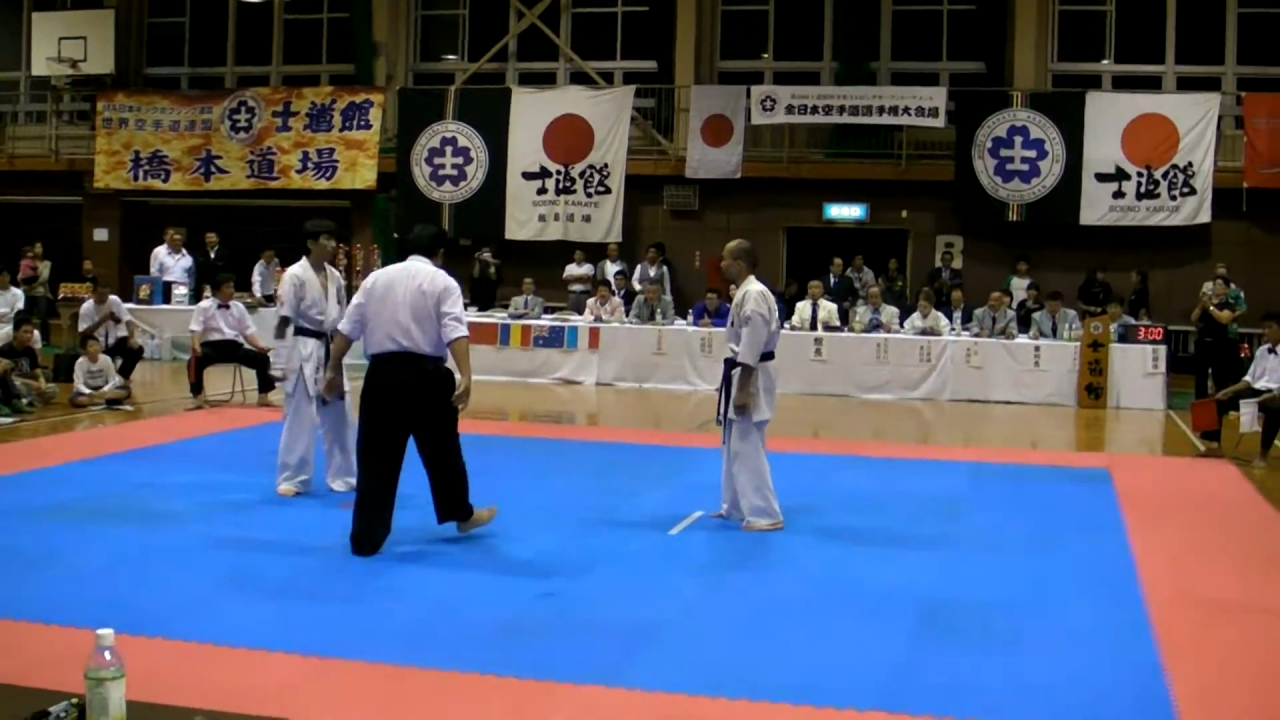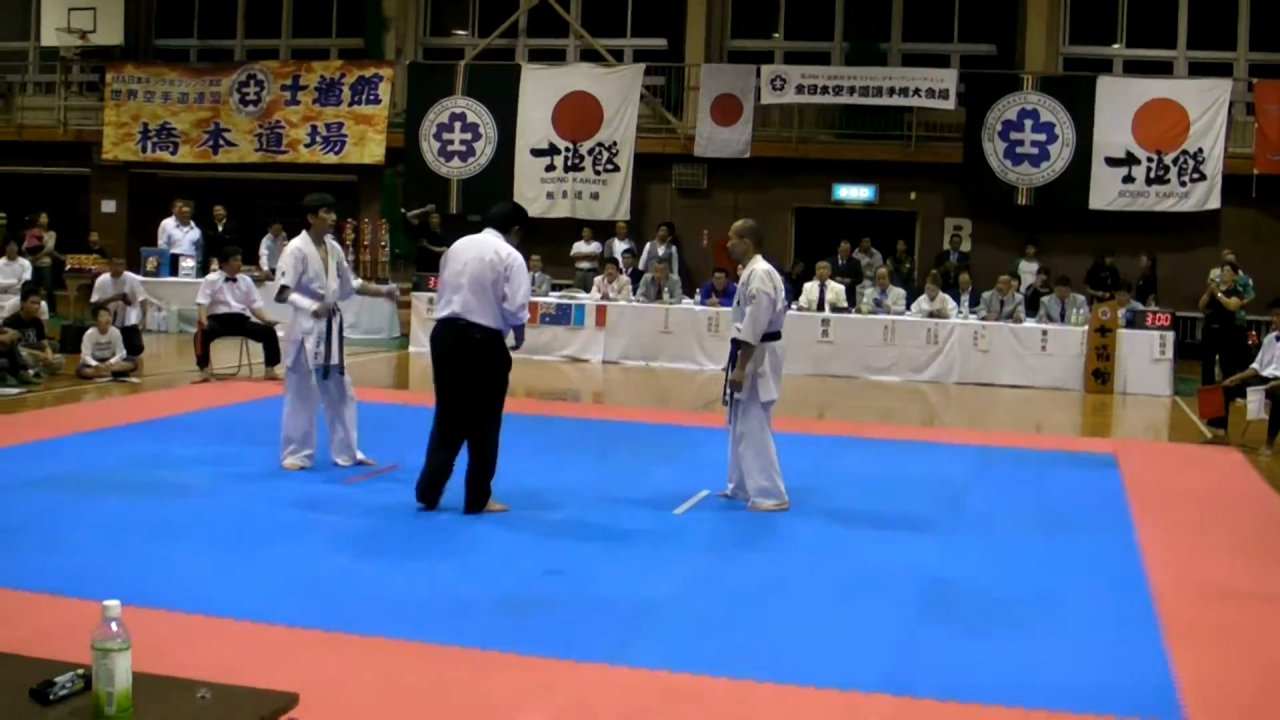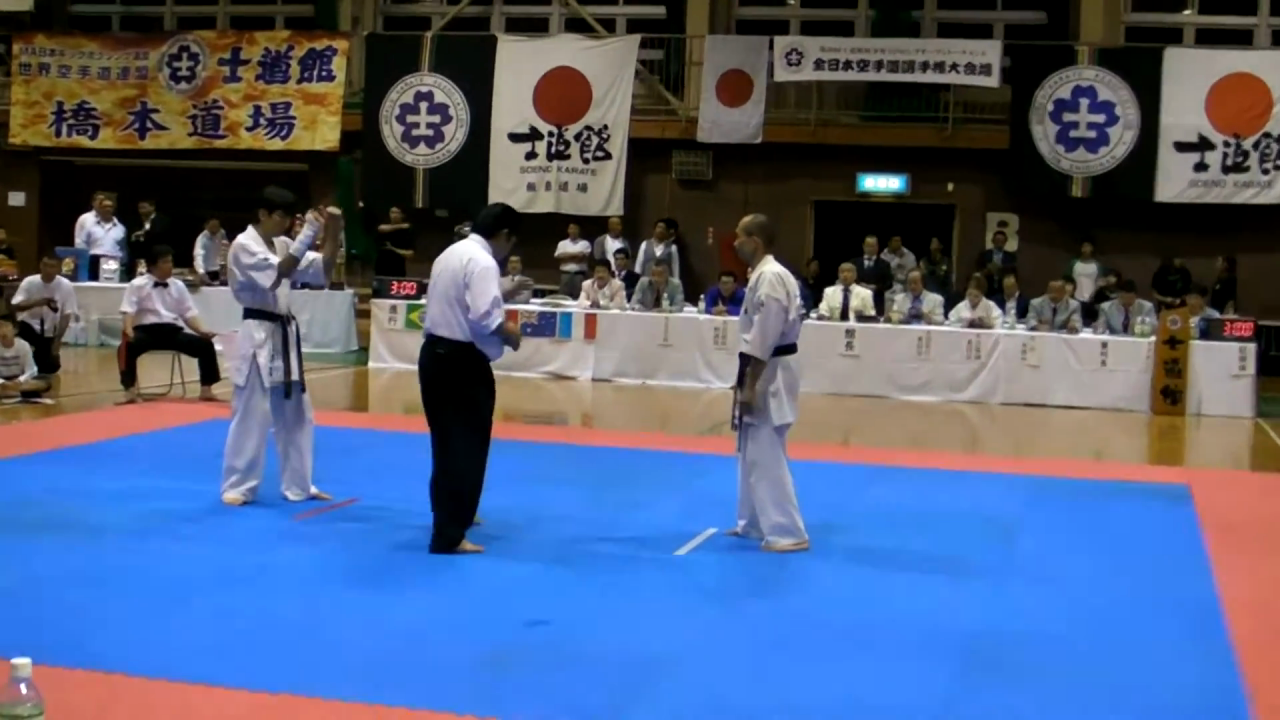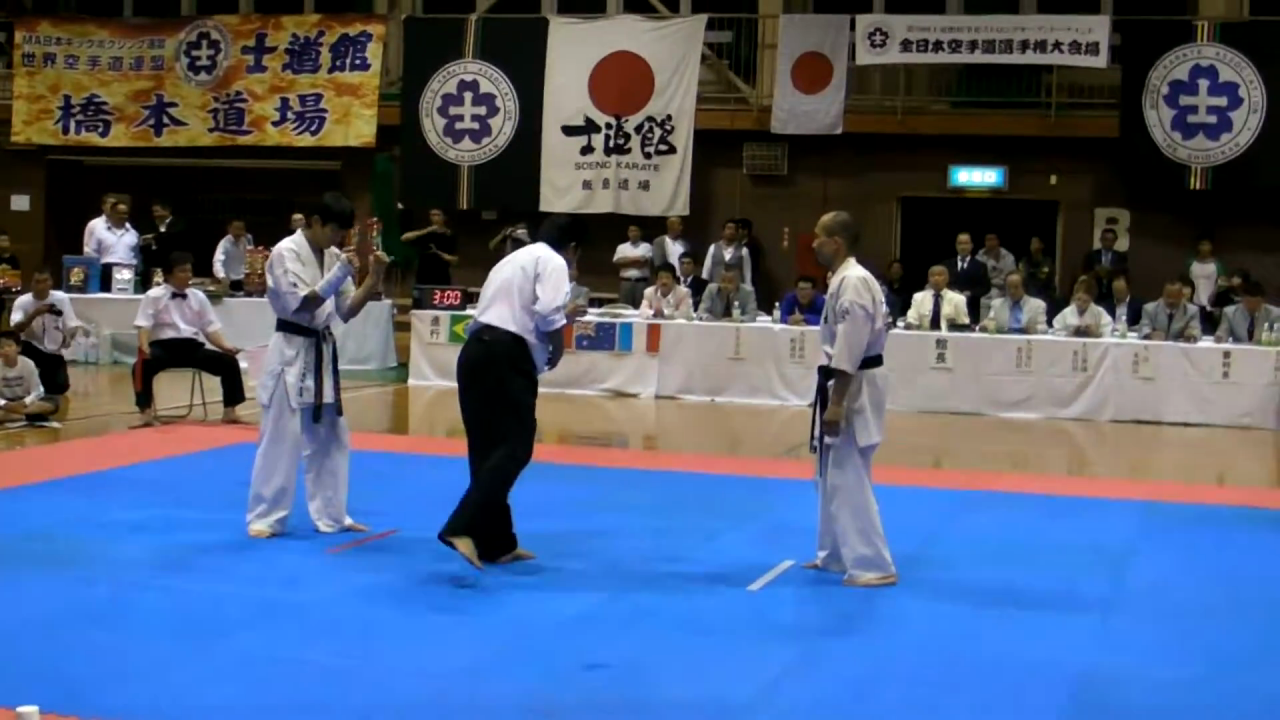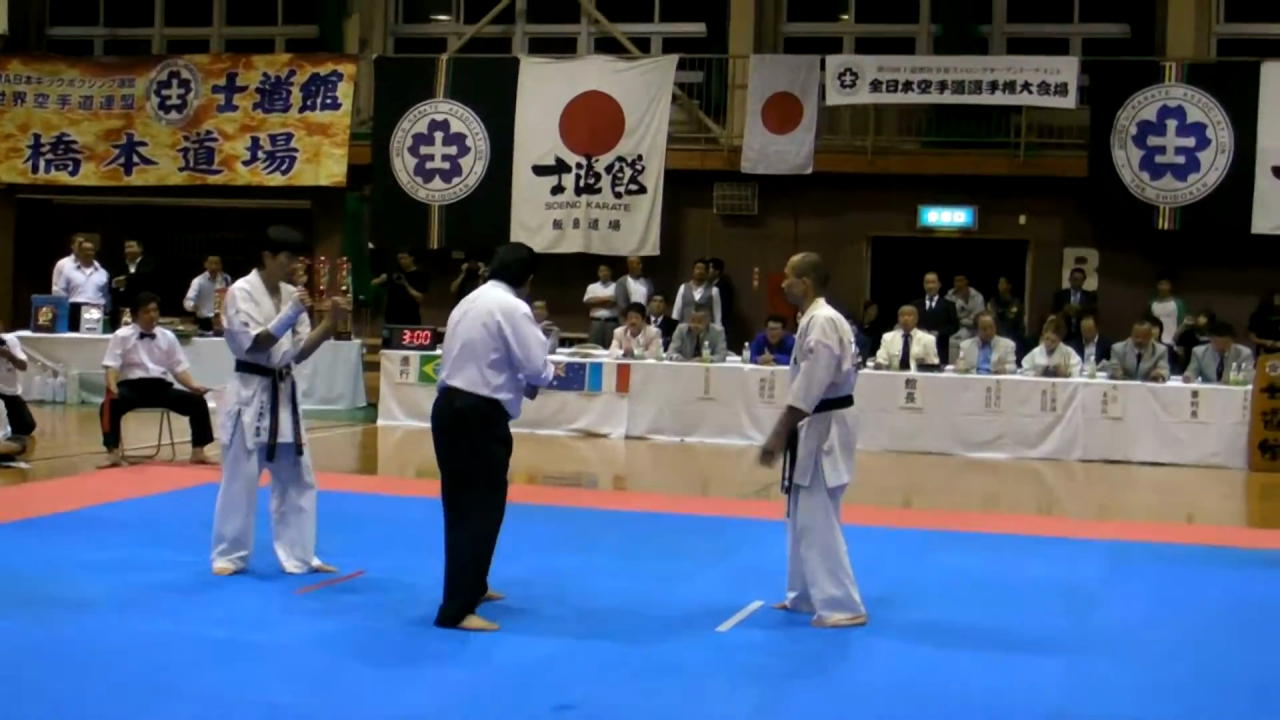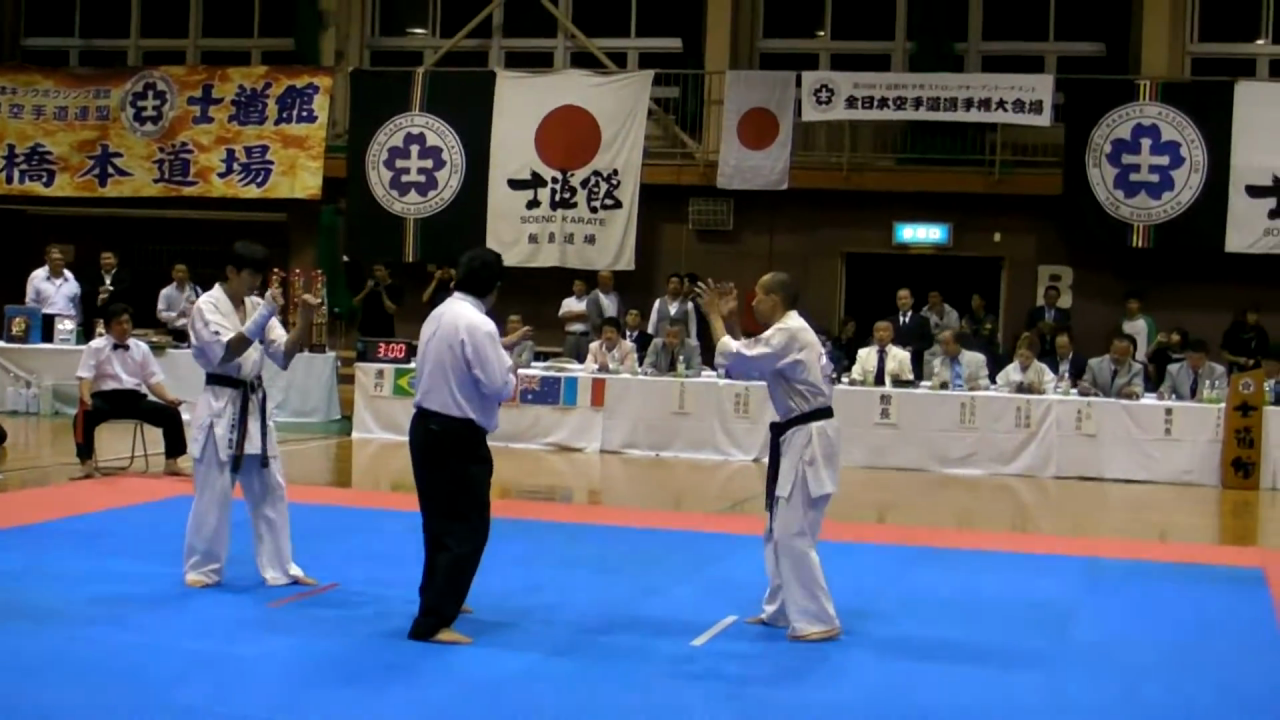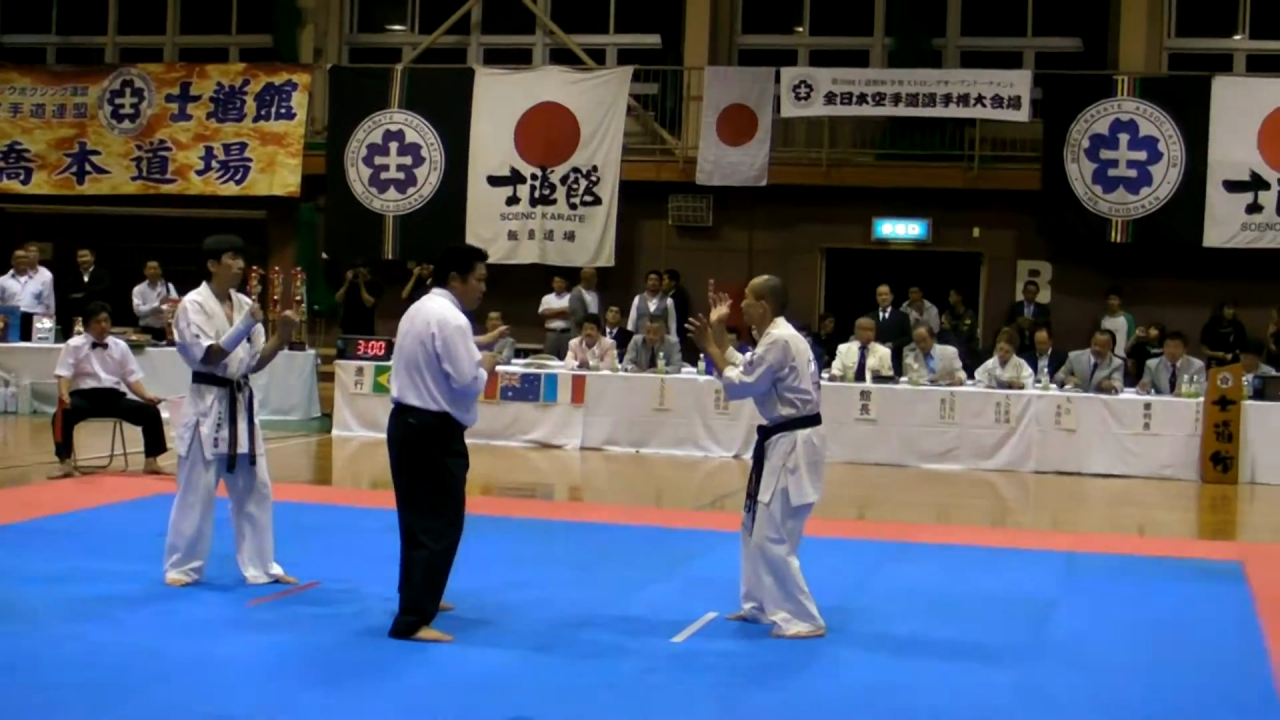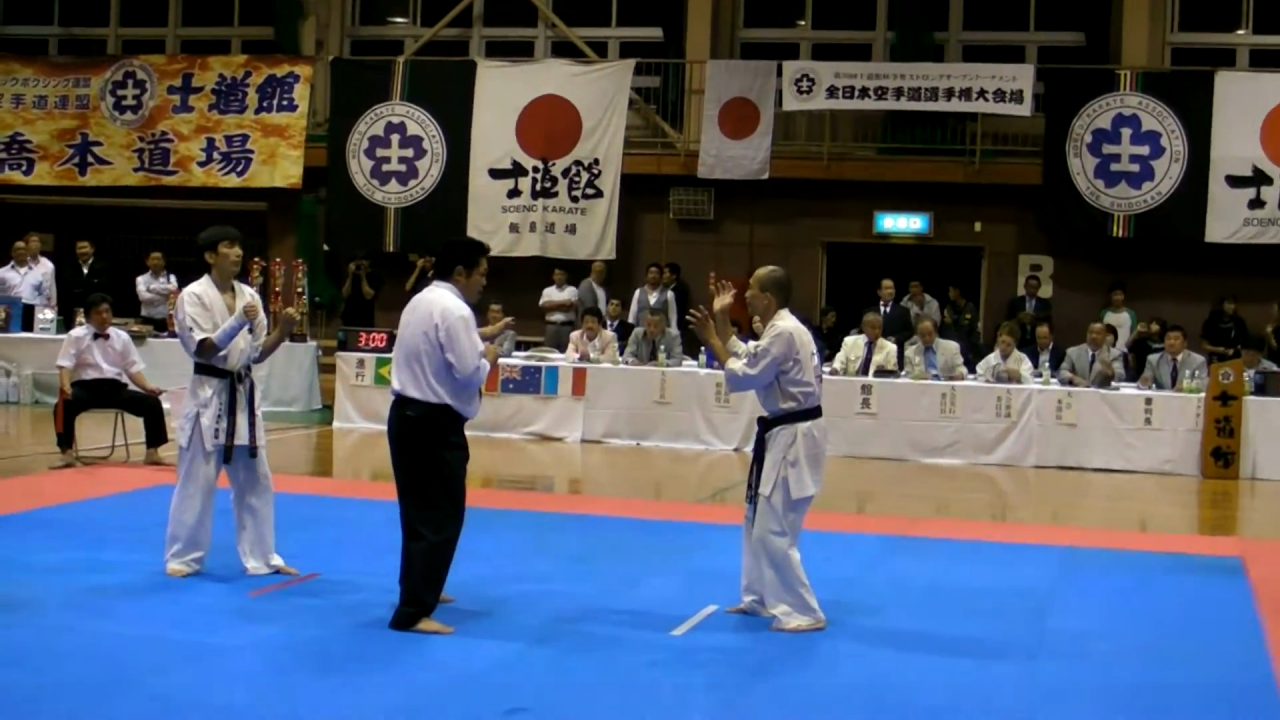
dt=0.5s
person 1, frame 1
left shoulder: (377, 278)
right shoulder: (443, 282)
left elbow: (349, 326)
right elbow: (455, 331)
left wrist: (333, 369)
right wrist: (465, 377)
left hip: (383, 374)
right hip: (426, 375)
left knee: (376, 457)
right knee: (442, 450)
left ankle: (365, 538)
right ankle: (462, 514)
person 1, frame 2
left shoulder: (458, 246)
right shoulder: (510, 256)
right elbow: (515, 310)
right wrist: (519, 335)
left hip: (446, 335)
right hip: (482, 344)
left knee: (448, 418)
right knee: (482, 423)
left ankle: (429, 491)
right ankle: (477, 499)
person 1, frame 3
left shoulder: (450, 253)
right shoulder: (482, 262)
right elbow: (484, 317)
left wrist: (502, 296)
right wrist: (511, 334)
left hip: (435, 355)
right hip: (462, 361)
left knee: (448, 441)
right knee: (465, 446)
left ankle: (452, 514)
right ankle: (448, 535)
person 1, frame 4
left shoulder: (515, 258)
right shoulder: (552, 261)
right elbow: (548, 314)
left wrist: (562, 317)
right wrist: (557, 349)
left hip: (479, 352)
right hip: (504, 358)
left knee: (490, 444)
right knee: (511, 447)
left ankle: (496, 541)
right ankle: (461, 529)
person 1, frame 5
left shoulder: (469, 302)
right shoulder: (512, 308)
right elbow: (537, 370)
left wrist: (515, 379)
right wrist: (535, 383)
left hip: (451, 408)
right hip: (477, 416)
left knee: (467, 504)
right knee: (478, 510)
left ankle: (470, 585)
right ankle: (457, 608)
person 1, frame 6
left shoulder: (439, 315)
right shoulder: (478, 325)
right elbow: (498, 387)
left wrist: (499, 348)
right wrist: (512, 374)
left hip: (427, 427)
right hip: (457, 437)
left knee: (443, 522)
right knee: (465, 529)
left ankle: (440, 599)
right ankle: (431, 622)
person 1, frame 7
left shoulder: (419, 309)
right shoulder: (450, 318)
right elbow: (468, 381)
left wrist: (475, 351)
right wrist: (486, 366)
left hip: (407, 423)
right hip: (434, 431)
left knee: (420, 518)
right knee: (438, 524)
left ankle: (419, 596)
right ankle: (411, 620)
person 1, frame 8
left shoulder: (419, 302)
right shoulder: (454, 309)
right elbow: (470, 372)
left wrist: (477, 344)
right wrist: (488, 358)
left hip: (407, 415)
right hip: (433, 423)
left knee: (421, 511)
right knee: (440, 517)
left ankle: (420, 588)
right ankle: (412, 611)
person 2, frame 1
left shoulder: (754, 294)
right shoulder: (746, 292)
left elbow: (752, 346)
left wrist: (744, 390)
left hip: (751, 378)
right hip: (743, 376)
left knee: (748, 448)
right knee: (735, 446)
person 2, frame 2
left shoulder: (759, 273)
right shoulder: (753, 271)
left elbow: (754, 326)
left wrist: (740, 367)
left hip: (756, 357)
right hip: (751, 356)
left knee: (754, 427)
right knee: (741, 425)
person 2, frame 3
left shoulder: (769, 277)
right shoulder: (766, 274)
left elbow: (764, 339)
left wrist: (749, 386)
left hip: (768, 374)
right hip: (764, 373)
left knee: (766, 455)
right knee: (753, 453)
left ankle: (788, 533)
right ankle: (754, 523)
person 2, frame 4
left shoulder: (853, 281)
right shoulder: (845, 279)
left elbow: (849, 351)
left wrist: (835, 404)
left hip: (853, 389)
right hip: (845, 387)
left knee: (849, 479)
right knee: (833, 477)
left ankle: (873, 566)
right ankle: (835, 555)
person 2, frame 5
left shoulder: (822, 322)
right shoulder: (817, 319)
left elbow: (808, 389)
left wrist: (778, 436)
right wrist: (785, 434)
left hip: (824, 427)
right hip: (818, 425)
left knee: (818, 520)
right knee: (802, 517)
left ankle: (843, 607)
right ankle: (804, 596)
person 2, frame 6
left shoulder: (789, 333)
right shoulder: (789, 331)
left elbow: (735, 360)
right elbow: (748, 359)
left wrist: (714, 318)
right wrist: (727, 321)
left hip: (808, 441)
right hip: (798, 439)
left knee: (794, 535)
right knee: (779, 532)
left ankle: (818, 620)
right ankle: (781, 609)
person 2, frame 7
left shoulder: (779, 341)
right shoulder: (777, 337)
left elbow: (737, 385)
right elbow: (742, 369)
left wrist: (709, 347)
right wrist: (718, 332)
left hip: (794, 445)
right hip: (783, 442)
left knee: (772, 538)
right knee: (755, 529)
left ankle: (803, 620)
right ankle: (760, 606)
person 2, frame 8
left shoulder: (784, 333)
right shoulder: (781, 328)
left elbow: (741, 376)
right elbow: (744, 357)
left wrist: (711, 338)
right wrist: (721, 320)
left hip: (793, 437)
right hip: (783, 434)
left knee: (774, 530)
right knee: (758, 522)
left ankle: (803, 614)
right ankle: (760, 599)
person 3, frame 1
left shoulder: (334, 276)
right shoulder: (296, 275)
right elbow: (284, 320)
right wrist: (281, 361)
left hip: (330, 350)
right hip: (306, 350)
left knee: (339, 419)
right knee: (301, 419)
person 3, frame 2
left shoulder: (334, 248)
right shoulder: (296, 248)
left elbow: (348, 286)
right elbow: (281, 292)
left wrist: (382, 292)
right wrist: (309, 307)
left hip: (331, 324)
right hip: (306, 327)
left knee: (341, 393)
right knee: (301, 394)
person 3, frame 3
left shoulder: (281, 244)
right shoulder: (244, 246)
left elbow: (321, 271)
right elbow: (278, 273)
left wrist: (332, 231)
right wrist: (308, 234)
left hip: (285, 334)
right hip: (258, 337)
left knee: (297, 416)
right knee: (251, 416)
left ankle: (298, 485)
right ankle: (237, 487)
person 3, frame 4
left shoulder: (334, 256)
right shoulder: (286, 252)
left elbow: (347, 311)
right elbow: (300, 305)
left wrist: (374, 278)
right wrist: (338, 275)
left hip: (323, 352)
right hip: (291, 353)
left knee: (331, 440)
right knee: (281, 440)
left ankle: (332, 515)
right ankle: (264, 517)
person 3, frame 5
left shoulder: (291, 294)
right shoulder: (242, 292)
left elbow: (299, 352)
right elbow: (253, 345)
left wrist: (331, 322)
right wrist: (292, 314)
left hip: (283, 392)
right hip: (249, 393)
left knee: (297, 480)
right knee: (240, 481)
left ankle: (299, 556)
right ankle: (228, 555)
person 3, frame 6
left shoulder: (257, 305)
right shoulder: (207, 305)
left elbow: (283, 356)
right elbow: (227, 351)
left wrist: (303, 322)
right wrist: (265, 314)
left hip: (254, 404)
right hip: (221, 406)
left knee: (270, 492)
right knee: (213, 493)
left ankle: (280, 567)
right ankle: (202, 568)
person 3, frame 7
left shoulder: (245, 304)
right shoulder: (193, 304)
left elbow: (255, 362)
right elbow: (207, 356)
left wrist: (282, 334)
right wrist: (245, 325)
left hip: (241, 403)
right hip: (208, 405)
left knee: (255, 490)
right knee: (196, 492)
left ankle: (261, 566)
right ankle: (181, 567)
person 3, frame 8
left shoulder: (249, 295)
right shoulder: (194, 295)
left elbow: (257, 353)
right elbow: (202, 350)
left wrist: (283, 330)
right wrist: (238, 321)
left hip: (243, 394)
right hip: (209, 395)
left knee: (256, 481)
right knee: (197, 482)
left ankle: (263, 557)
right ankle: (183, 557)
